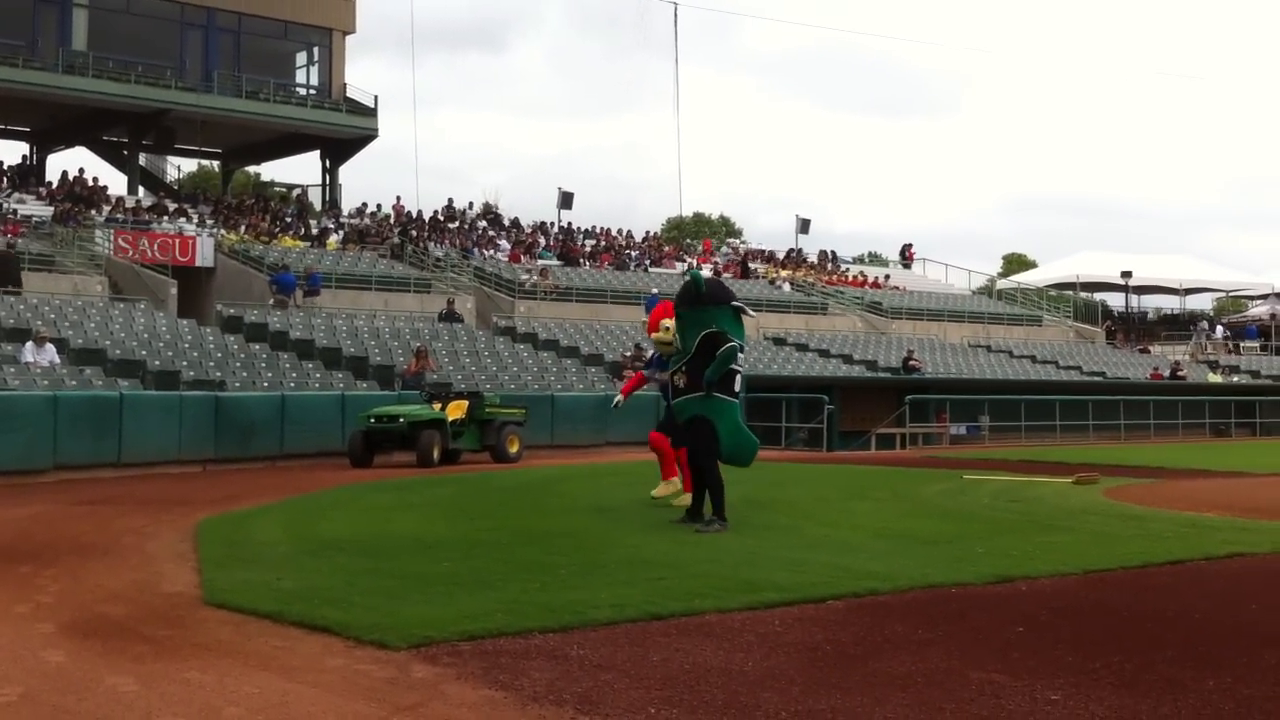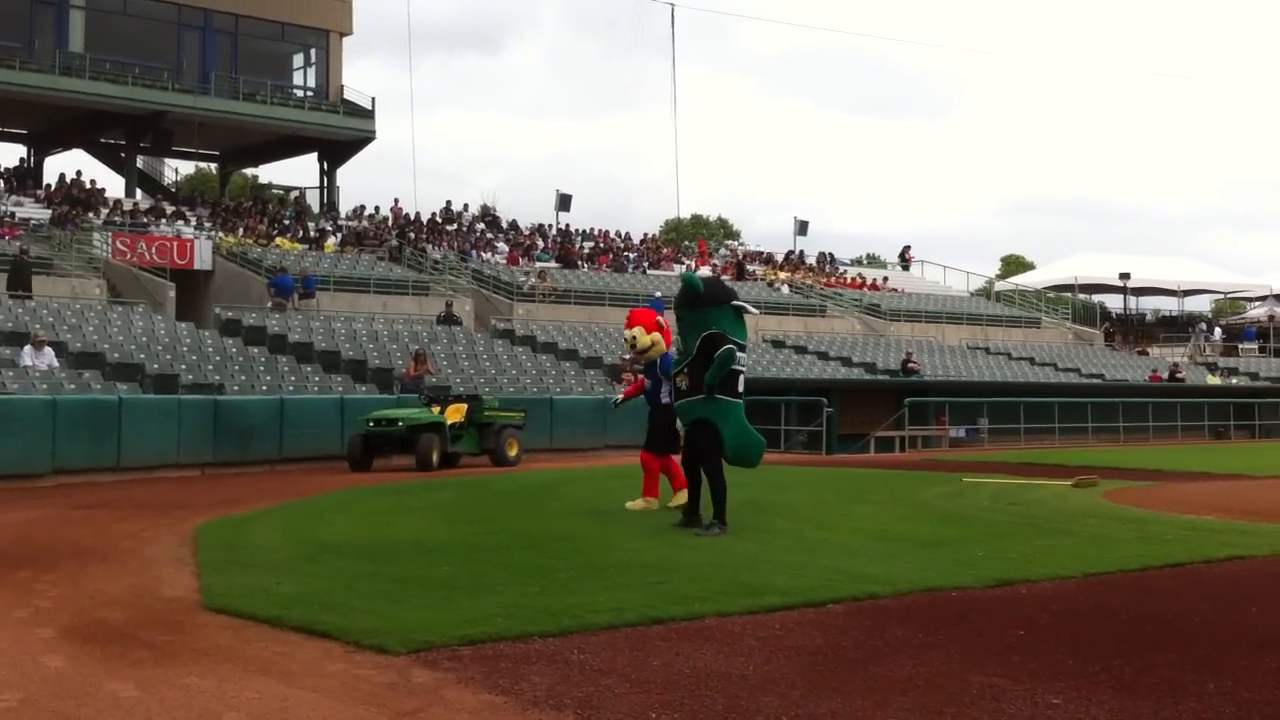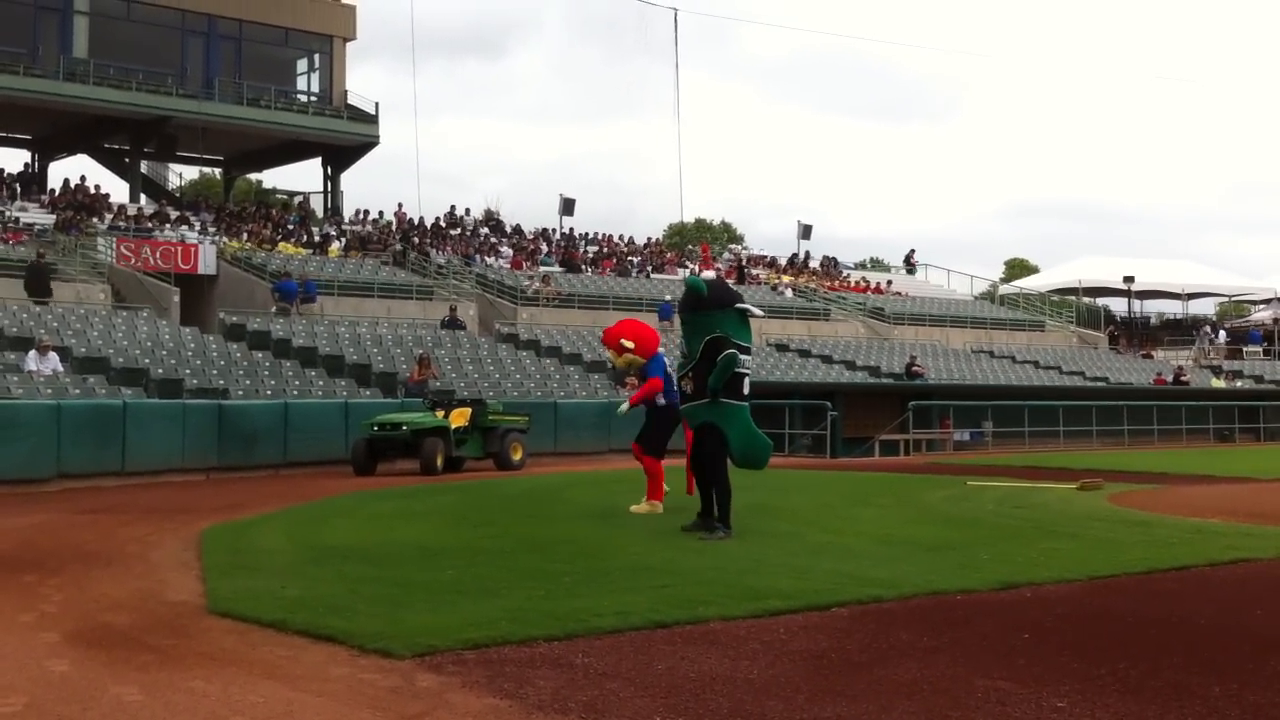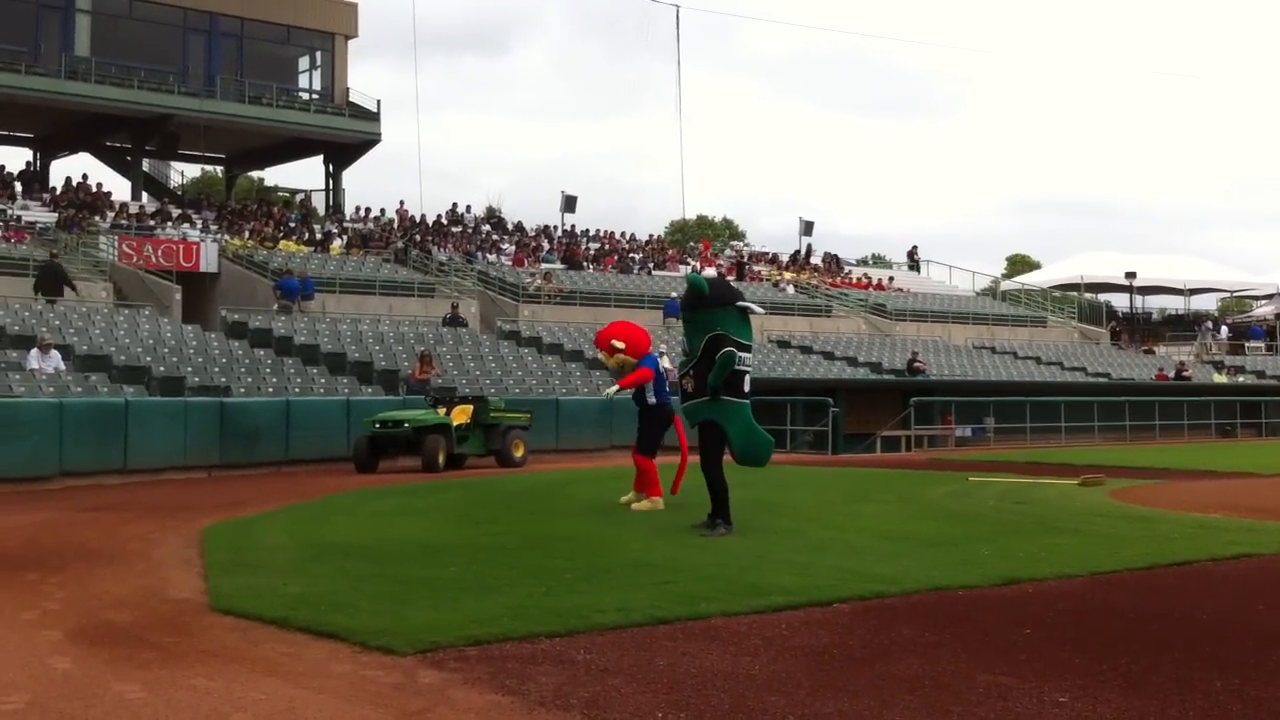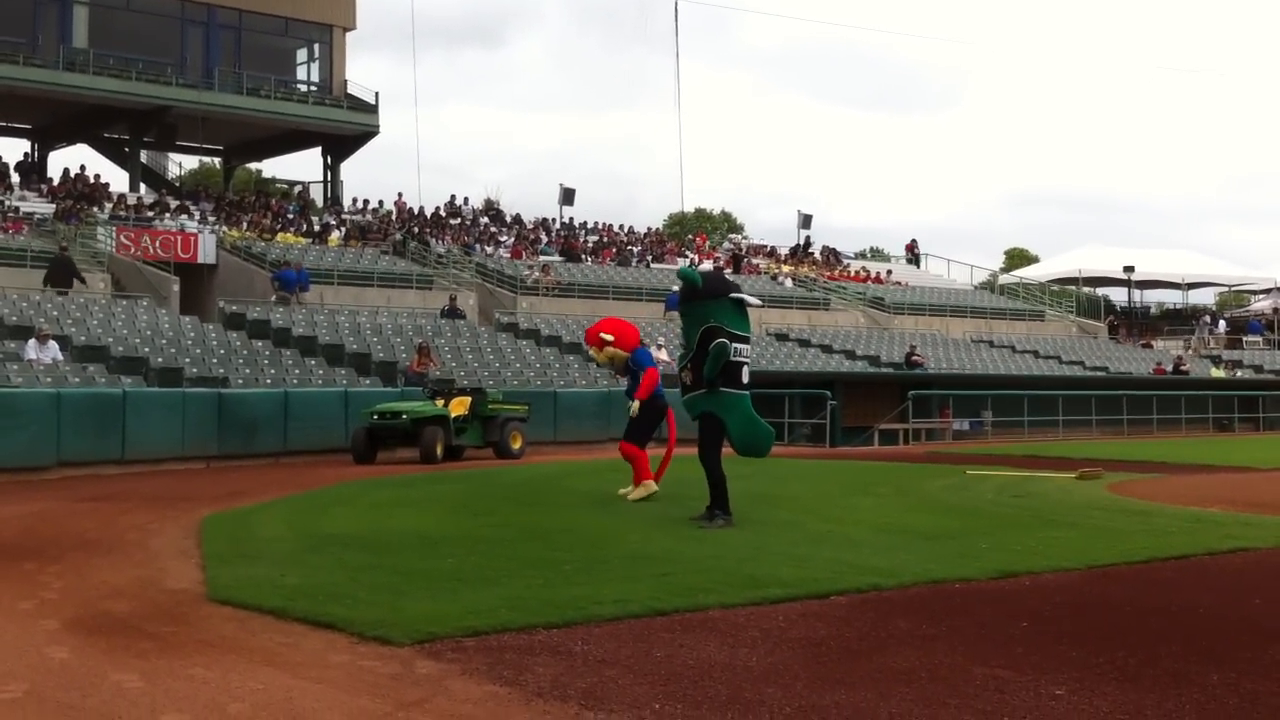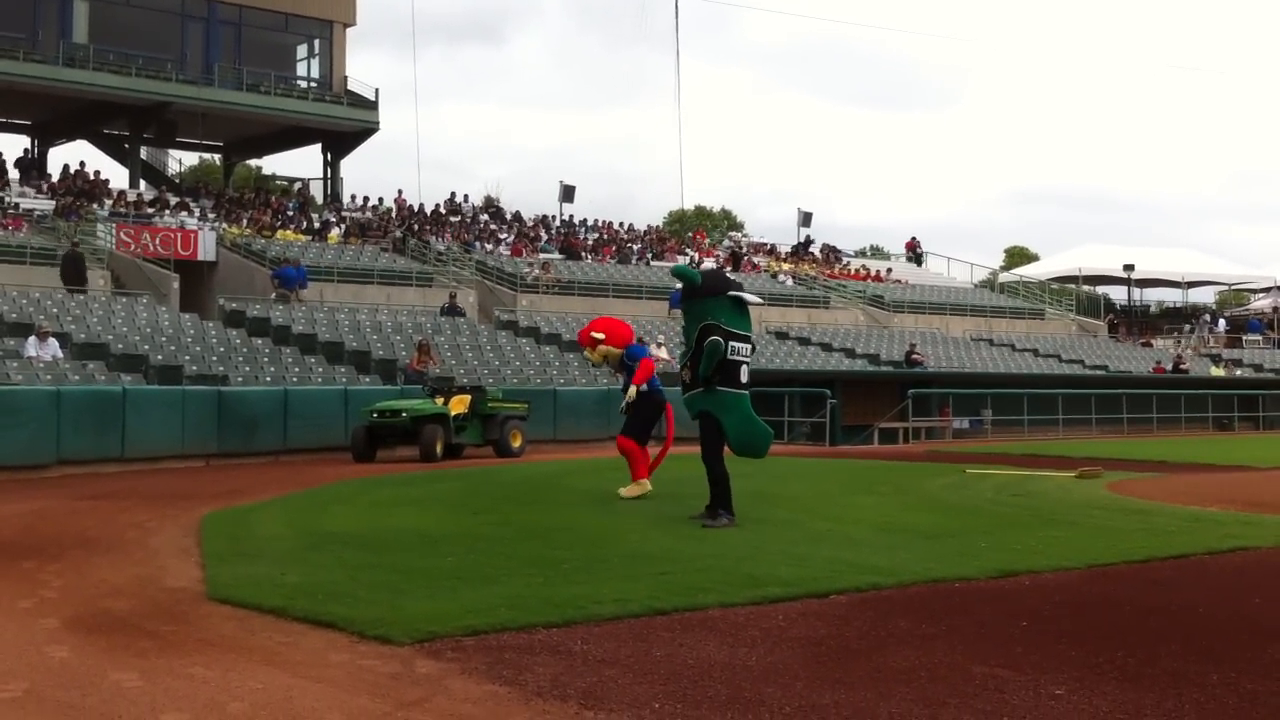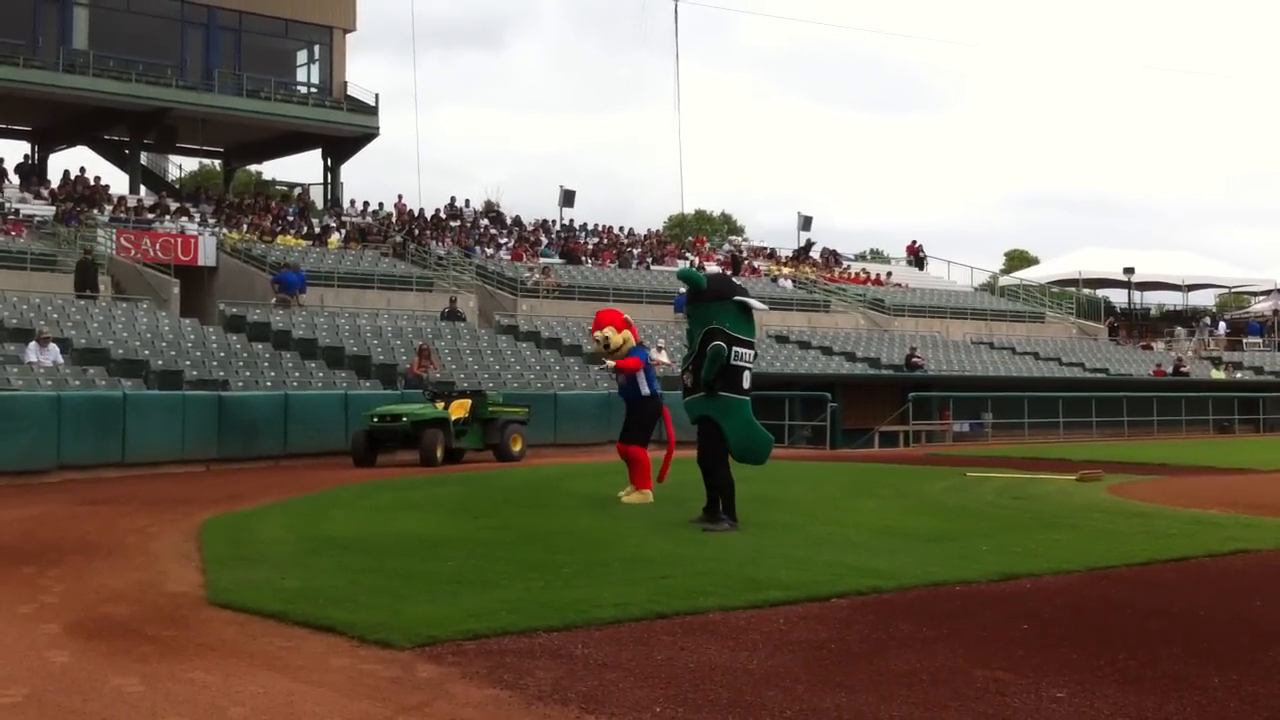
dt=0.2s
person 1, frame 1
left shoulder: (711, 335)
right shoulder: (706, 334)
left elbow: (731, 350)
left wrist: (708, 379)
left hip: (708, 407)
right hip: (698, 408)
left knee: (706, 461)
right knee: (696, 460)
left ankle: (719, 517)
right ankle: (695, 511)
person 1, frame 2
left shoulder: (712, 336)
right shoulder: (707, 334)
left elbow: (728, 353)
left wrist: (709, 382)
left hip: (711, 409)
right hip: (701, 410)
left knee: (711, 464)
right knee: (690, 460)
left ankle: (720, 521)
right ankle: (692, 514)
person 1, frame 3
left shoulder: (715, 339)
right shoulder: (712, 336)
left elbow: (730, 357)
left wrist: (712, 386)
left hip: (717, 412)
right hip: (707, 413)
left knee: (715, 468)
right knee: (697, 463)
left ankle: (724, 525)
right ankle: (707, 516)
person 1, frame 4
left shoulder: (716, 337)
right shoulder: (715, 333)
left elbow: (728, 356)
left wrist: (712, 384)
left hip: (718, 409)
right hip: (711, 410)
left knee: (711, 465)
right knee: (708, 465)
left ankle: (725, 521)
right ankle: (716, 516)
person 1, frame 5
left shoulder: (711, 329)
right shoulder: (720, 325)
left elbow: (721, 347)
left wrist: (709, 376)
left hip: (717, 400)
right hip: (714, 400)
left knee: (709, 456)
right knee: (708, 456)
left ankle: (724, 512)
right ankle: (715, 508)
person 1, frame 6
left shoulder: (710, 326)
right shoulder: (731, 324)
left elbow: (714, 346)
left wrist: (705, 375)
left hip: (716, 399)
right hip: (722, 399)
left knee: (712, 455)
right knee: (711, 454)
left ankle: (727, 512)
right ankle: (715, 507)
person 1, frame 7
left shoulder: (714, 331)
right shoulder: (736, 329)
left elbow: (717, 351)
left wrist: (707, 379)
left hip: (718, 405)
right hip: (721, 404)
left knee: (717, 460)
right knee: (706, 458)
left ankle: (729, 517)
right ankle: (712, 510)
person 2, frame 1
right shoulder: (657, 357)
right elbow: (642, 376)
right wrist: (623, 393)
right hip: (672, 406)
left knee: (656, 439)
right knee: (679, 448)
left ankle: (670, 480)
right ankle: (689, 491)
person 2, frame 2
left shoulder: (666, 361)
right shoulder: (650, 361)
right elbow: (645, 383)
right wrist: (625, 394)
left hip: (666, 412)
right hip: (659, 411)
left knee: (649, 454)
right knee: (662, 455)
left ankle: (650, 498)
right ankle: (682, 491)
person 2, frame 3
left shoulder: (653, 363)
right shoulder: (652, 359)
left elbow: (655, 385)
left wrist: (631, 401)
left hip: (665, 413)
right hip: (660, 411)
left knee: (650, 456)
right knee: (639, 448)
left ankle: (654, 501)
right ankle: (658, 486)
person 2, frame 4
left shoulder: (647, 360)
right shoulder: (647, 359)
left elbow: (645, 375)
left wrist: (618, 385)
left hip: (657, 412)
right hip: (653, 411)
left knee: (643, 455)
right knee: (639, 453)
left ankle: (655, 497)
right ankle: (639, 492)
person 2, frame 5
left shoulder: (639, 355)
right shoulder: (631, 358)
left elbow: (652, 375)
left wrist: (638, 399)
right wrist: (635, 399)
left hip: (651, 405)
right hip: (648, 405)
left knee: (628, 445)
right knee: (636, 446)
left ankle: (647, 483)
right ankle: (639, 484)
person 2, frame 6
left shoulder: (632, 350)
right shoulder: (624, 355)
left elbow: (648, 364)
left wrist: (634, 386)
right wrist: (628, 399)
left hip: (649, 400)
right hip: (644, 401)
left knee: (625, 440)
right knee: (637, 443)
left ankle: (641, 481)
right ankle: (639, 482)
person 2, frame 7
left shoulder: (636, 352)
right shoulder: (620, 358)
left elbow: (636, 364)
left wrist: (615, 364)
right wrist: (630, 401)
left hip: (647, 404)
right hip: (636, 405)
left knee: (635, 446)
right knee: (623, 446)
left ankle: (644, 491)
right ankle: (635, 485)
